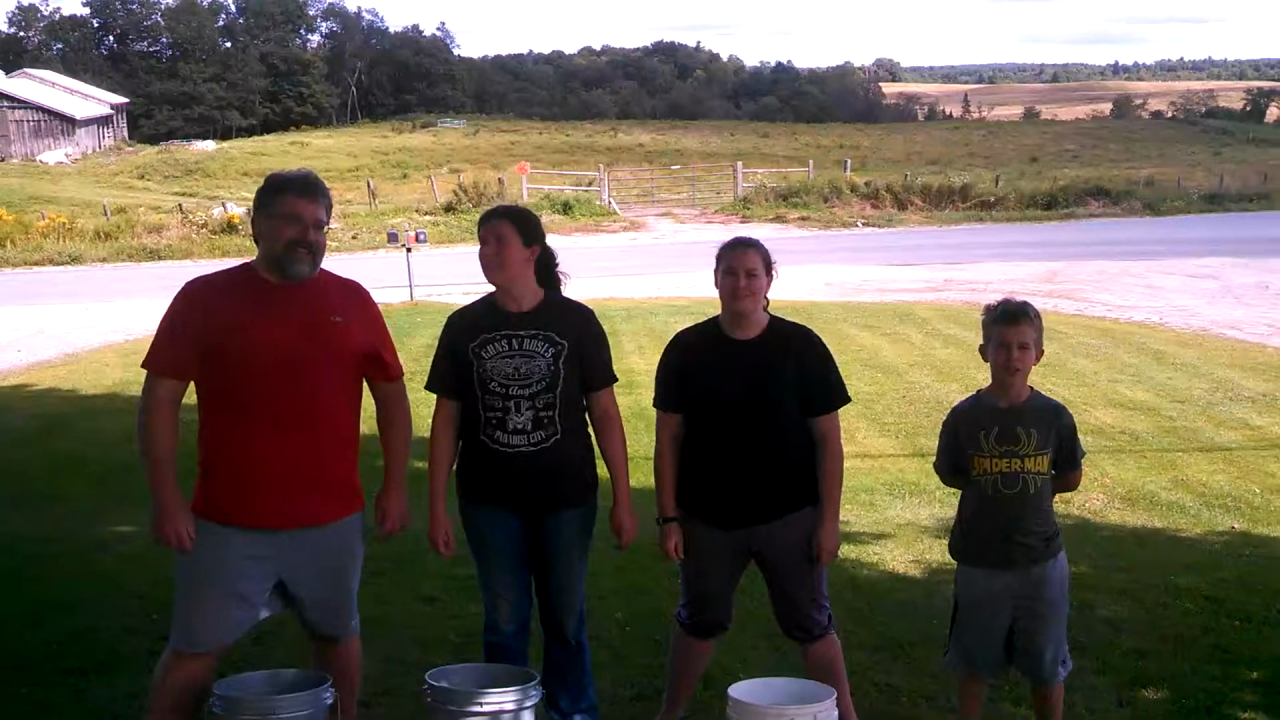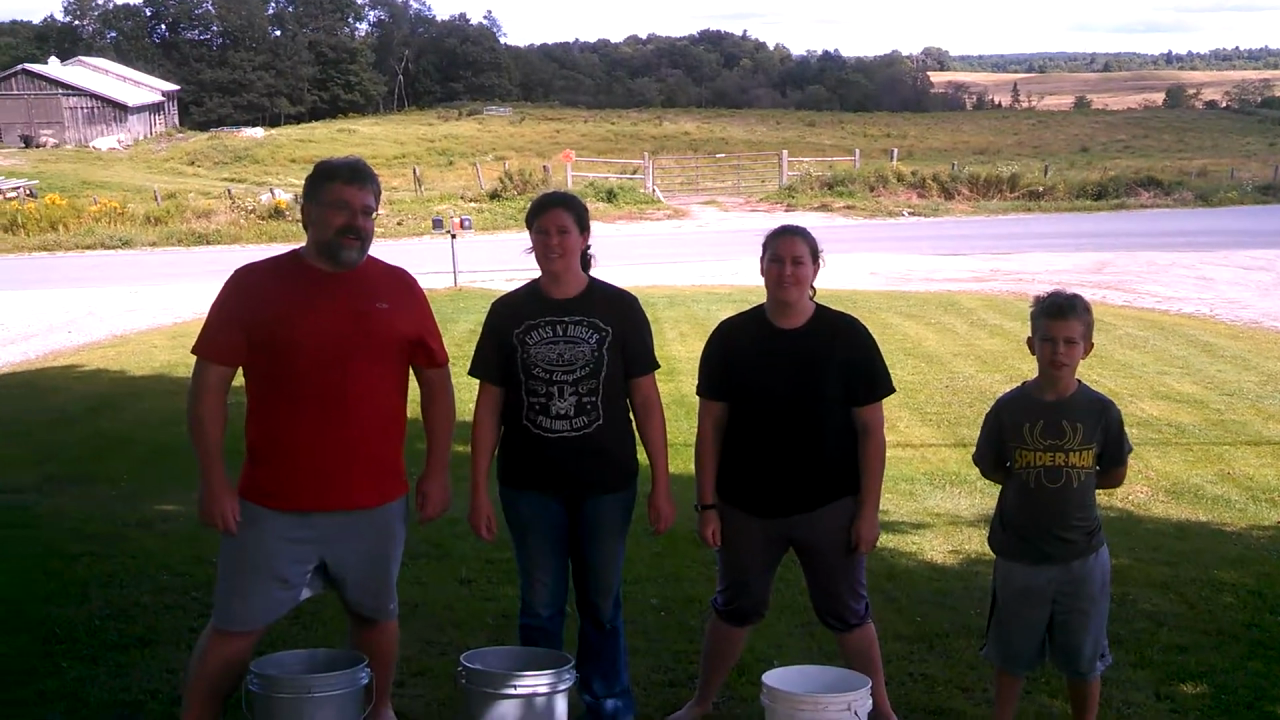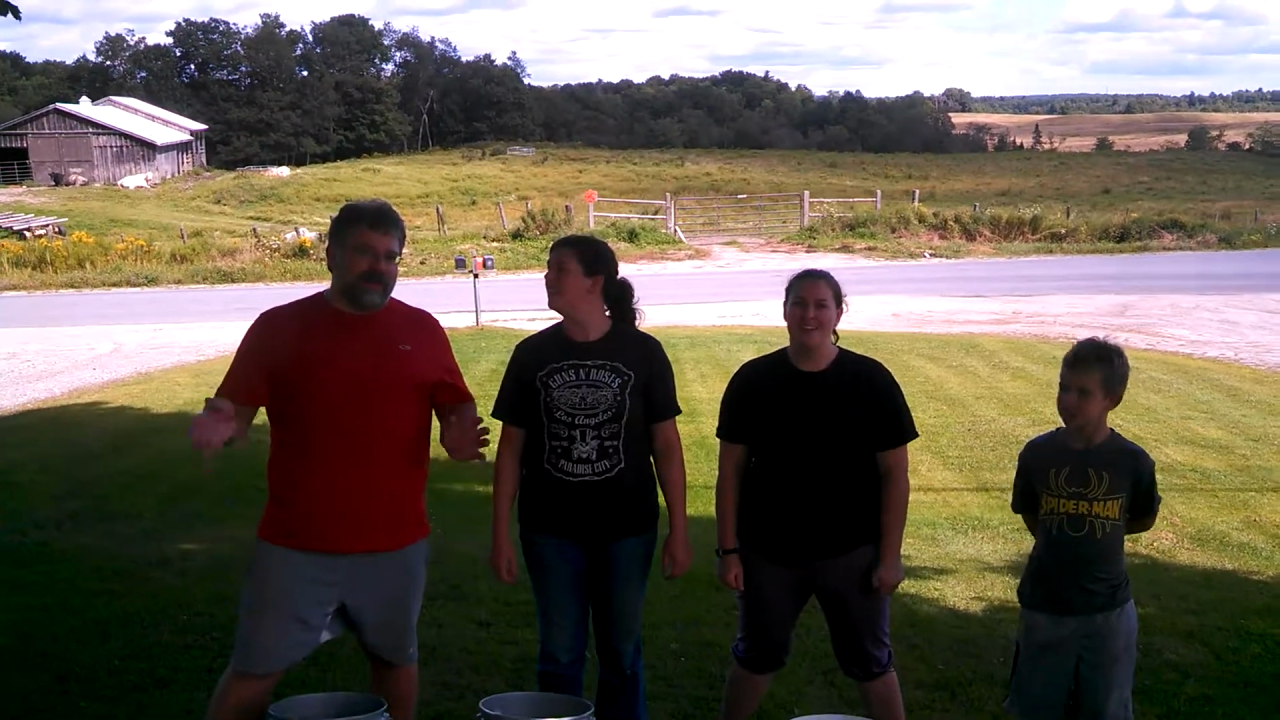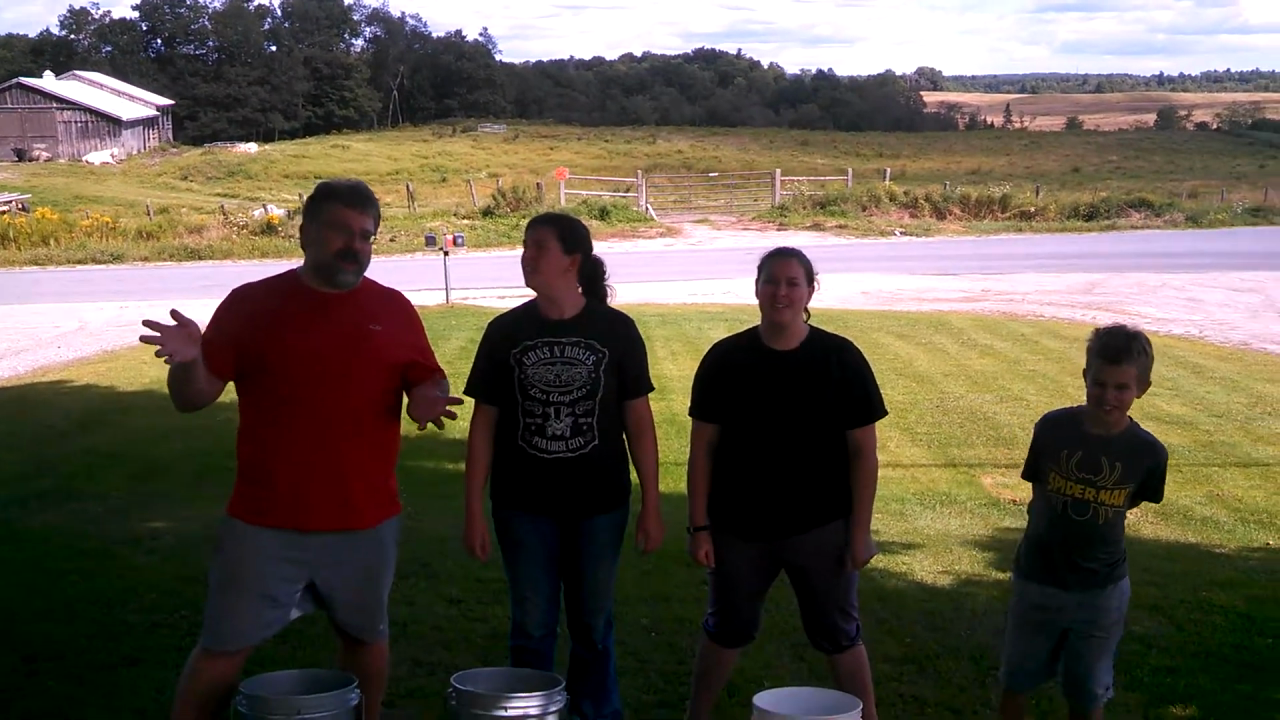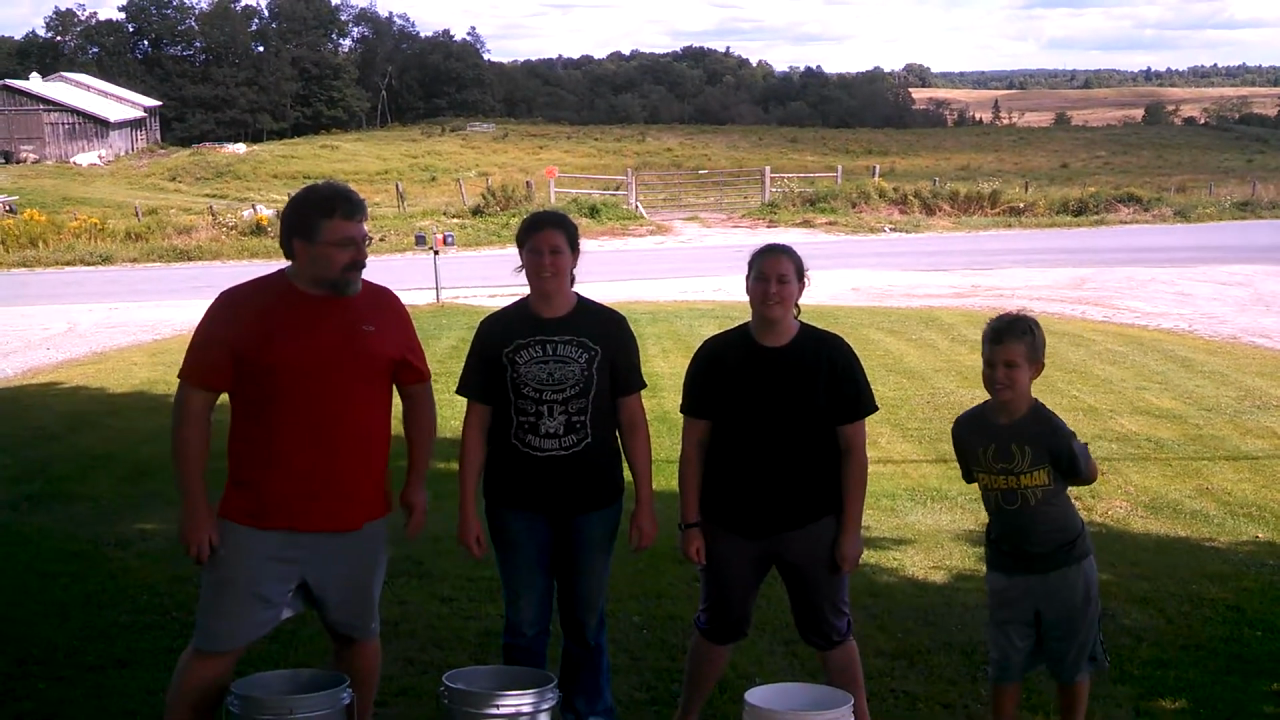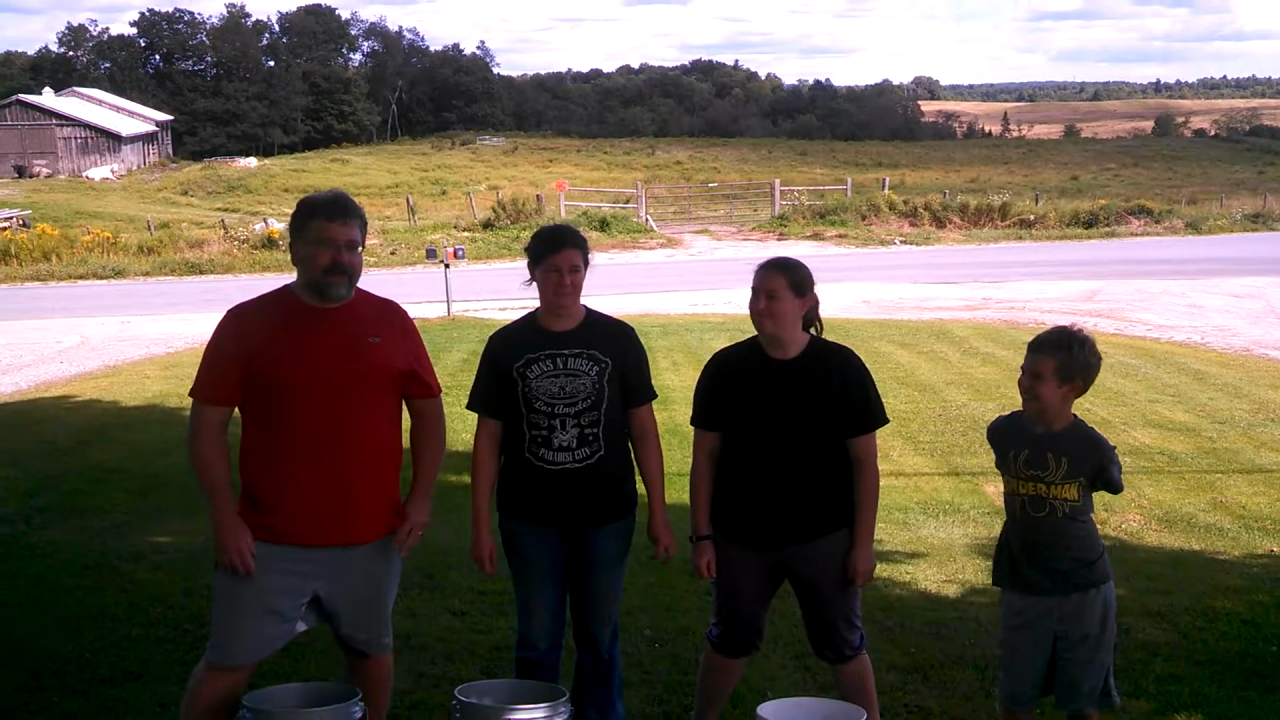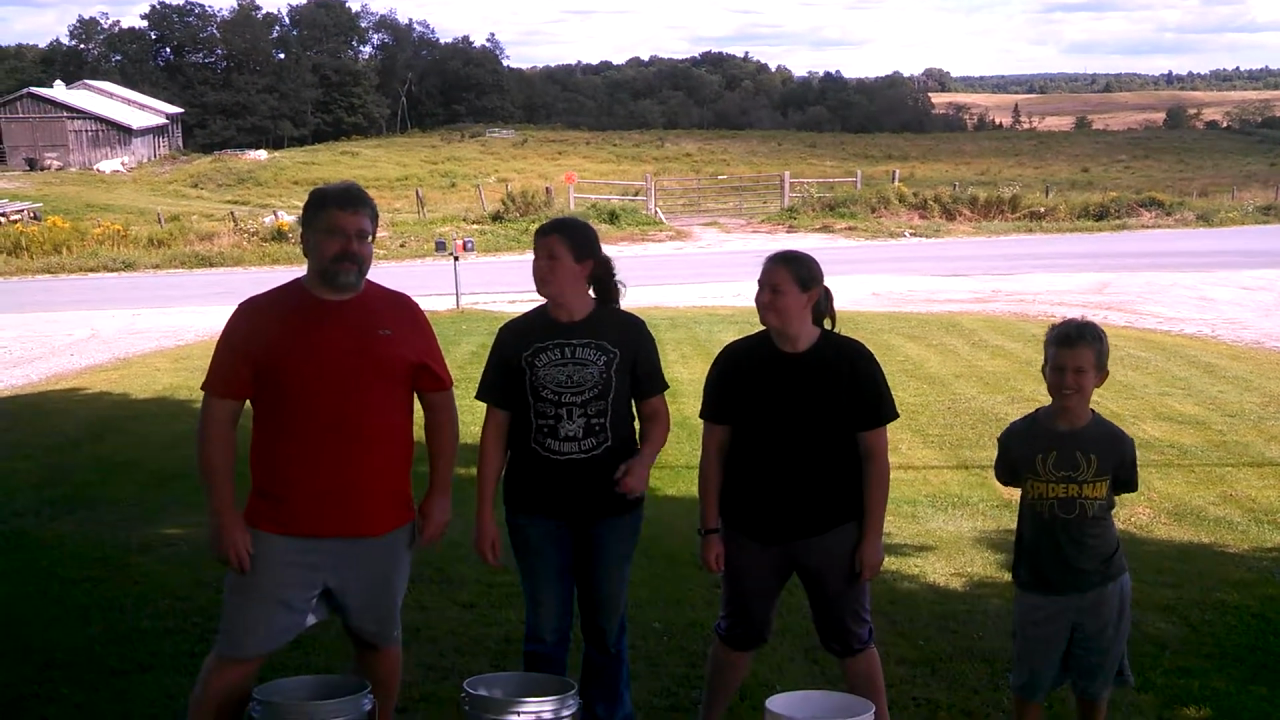
dt=0.7s
person 1, frame 1
left shoulder: (352, 301)
right shoulder: (204, 298)
left elbow: (390, 391)
right elbow: (160, 396)
left wrist: (395, 484)
right wrist: (165, 496)
left hip: (331, 518)
right hip: (228, 521)
left knee: (336, 633)
right knee: (195, 647)
person 1, frame 2
left shoulder: (399, 288)
right shoulder: (253, 284)
left elbow: (435, 378)
right elbow: (210, 381)
left wrist: (437, 469)
right wrist: (213, 479)
left hip: (374, 501)
right hip: (273, 503)
left knee: (375, 614)
right knee: (234, 627)
person 1, frame 3
left shoulder: (422, 330)
right shoulder: (278, 327)
left elbow: (458, 408)
right elbow: (235, 411)
left wrist: (459, 433)
right wrist: (222, 426)
left hip: (395, 543)
right hip: (294, 545)
left knee: (394, 657)
right knee: (255, 668)
person 1, frame 4
left shoulder: (393, 309)
right shoulder: (250, 303)
left elbow: (432, 382)
right elbow: (191, 397)
left wrist: (427, 398)
right wrist: (188, 363)
left hip: (366, 521)
right hip: (265, 522)
left knee: (366, 636)
right knee: (223, 646)
person 1, frame 5
left shoulder: (383, 306)
right shoulder: (238, 307)
left elbow: (417, 393)
right elbow: (192, 403)
left wrist: (417, 479)
right wrist: (194, 502)
left hip: (358, 521)
right hip: (257, 523)
left knee: (357, 634)
right knee: (215, 647)
person 1, frame 6
left shoulder: (390, 321)
right shoulder: (246, 323)
left elbow: (427, 408)
right elbow: (208, 424)
left wrist: (420, 496)
right wrist: (226, 518)
left hip: (369, 535)
right hip: (270, 539)
left knee: (369, 648)
right knee: (228, 662)
person 1, frame 7
left shoulder: (401, 313)
right shoulder: (258, 316)
left elbow: (439, 402)
right elbow: (218, 416)
left wrist: (440, 493)
right wrist: (225, 514)
left hip: (380, 527)
right hip: (280, 531)
left knee: (379, 639)
right knee: (238, 654)
person 2, frame 1
left shoulder: (575, 321)
right shoulder: (464, 326)
left elbow: (604, 412)
right elbow: (446, 418)
left wrist: (622, 498)
right wrist: (437, 504)
left hip: (565, 497)
right hip: (489, 500)
left knee: (565, 620)
right knee: (504, 621)
person 2, frame 2
left shoulder: (619, 308)
right shoulder: (508, 312)
left elbow: (645, 398)
right elbow: (489, 402)
left wrist: (660, 484)
right wrist: (478, 489)
left hip: (605, 482)
right hip: (529, 484)
left knee: (601, 603)
right knee: (540, 605)
person 2, frame 3
left shoulder: (643, 352)
right shoulder: (532, 354)
left elbow: (666, 444)
right elbow: (511, 446)
left wrist: (679, 529)
right wrist: (500, 532)
left hip: (626, 528)
right hip: (550, 530)
left knee: (621, 650)
right knee: (560, 650)
person 2, frame 4
left shoulder: (616, 330)
right shoulder: (504, 332)
left elbow: (638, 420)
right elbow: (484, 423)
left wrist: (651, 505)
right wrist: (473, 509)
left hip: (599, 504)
right hip: (524, 506)
left knee: (592, 625)
right knee: (532, 626)
person 2, frame 5
left shoulder: (608, 327)
right shoulder: (497, 330)
left elbow: (631, 417)
right elbow: (477, 422)
left wrist: (645, 501)
right wrist: (467, 507)
left hip: (592, 501)
right hip: (517, 503)
left knee: (585, 621)
right knee: (524, 623)
person 2, frame 6
left shoulder: (618, 340)
right shoulder: (506, 345)
left elbow: (643, 428)
right elbow: (489, 437)
left wrist: (658, 512)
right wrist: (481, 524)
left hip: (605, 516)
right hip: (530, 518)
left knee: (598, 636)
right knee: (538, 639)
person 2, frame 7
left shoulder: (627, 332)
right shoulder: (516, 336)
left elbow: (655, 412)
right elbow: (496, 427)
left wrist: (643, 459)
right wrist: (485, 512)
left hip: (610, 508)
right hip: (536, 509)
left knee: (606, 628)
right knee: (545, 630)
person 3, frame 1
left shoulder: (802, 346)
right shoulder: (686, 349)
left elbow: (827, 439)
right elbow: (669, 437)
left wrist: (828, 519)
right wrist: (669, 517)
left hip: (789, 515)
right hip: (708, 517)
left knee: (811, 624)
right knee: (698, 621)
person 3, frame 2
left shoulder: (848, 336)
right shoulder: (731, 337)
left elbow: (871, 428)
right elbow: (712, 425)
left wrist: (869, 509)
right wrist: (707, 503)
left hip: (830, 504)
right hip: (747, 505)
left knee: (848, 613)
right knee: (734, 609)
person 3, frame 3
left shoulder: (871, 380)
right shoulder: (753, 380)
left elbow: (894, 473)
right elbow: (731, 469)
left wrist: (889, 555)
right wrist: (729, 549)
left hip: (852, 552)
right hip: (769, 552)
left knee: (870, 661)
right knee: (756, 655)
person 3, frame 4
left shoulder: (841, 358)
right shoulder: (724, 359)
left elbow: (863, 451)
right elbow: (703, 448)
left wrist: (859, 531)
right wrist: (699, 526)
left hip: (821, 527)
right hip: (739, 527)
left knee: (840, 635)
right knee: (725, 631)
person 3, frame 5
left shoulder: (832, 354)
right shoulder: (716, 355)
left elbow: (853, 448)
right elbow: (695, 444)
left wrist: (850, 528)
right wrist: (691, 522)
left hip: (812, 523)
right hip: (730, 523)
left knee: (830, 631)
right knee: (717, 626)
person 3, frame 6
left shoulder: (842, 367)
right shoulder: (726, 368)
left elbow: (864, 461)
right elbow: (705, 457)
left wrist: (863, 542)
right wrist: (702, 535)
left hip: (824, 537)
right hip: (742, 538)
left knee: (843, 645)
right knee: (730, 641)
person 3, frame 7
left shoulder: (852, 361)
right shoulder: (735, 361)
left elbow: (874, 454)
right elbow: (715, 449)
left wrist: (872, 535)
right wrist: (710, 528)
left hip: (833, 530)
right hip: (750, 530)
left knee: (851, 638)
right knee: (738, 633)
person 4, frame 1
left shoulder: (1055, 416)
right shoulder: (964, 416)
left elbow: (1070, 479)
right elbow: (949, 476)
left wrist: (1031, 490)
right wrist: (988, 489)
left hip: (1041, 560)
right hip: (979, 560)
left knee: (1047, 664)
right knee: (974, 660)
person 4, frame 2
left shoulder: (1101, 411)
right shoulder: (1008, 408)
left elbow: (1115, 476)
right elbow: (991, 469)
left wrist: (1071, 484)
right wrist: (1032, 485)
left hip: (1082, 556)
right hip: (1019, 555)
left knee: (1084, 660)
right knee: (1011, 655)
person 4, frame 3
left shoulder: (1133, 461)
right shoulder: (1038, 453)
left elbow: (1144, 520)
left wrist: (1101, 533)
right wrist: (1062, 543)
left hip: (1109, 608)
right hip: (1044, 605)
person 4, frame 4
left shoulder: (1148, 452)
right shoulder: (1051, 427)
left elbow: (1131, 502)
left wrist: (1090, 519)
right wrist: (1055, 522)
left hip: (1102, 587)
right hip: (1037, 576)
left knee: (1088, 685)
right knee: (1018, 673)
person 4, frame 5
left shoulder: (1050, 430)
right shoulder: (966, 427)
left elbow: (1087, 474)
left wrist: (1046, 498)
right wrist: (1014, 511)
left hip: (1065, 562)
right hip: (1007, 567)
left knee: (1072, 662)
right knee: (1005, 663)
person 4, frame 6
left shoulder: (1092, 447)
right shoulder: (1002, 432)
left elbow: (1113, 484)
left hip: (1084, 587)
right hip: (1022, 586)
right knee: (1017, 686)
person 4, frame 7
left shoulder: (1115, 442)
right shoulder: (1018, 437)
left wrist: (1073, 499)
right wrist: (1051, 494)
left hip: (1102, 581)
right hip: (1038, 582)
left knee: (1095, 680)
right knee: (1030, 679)
